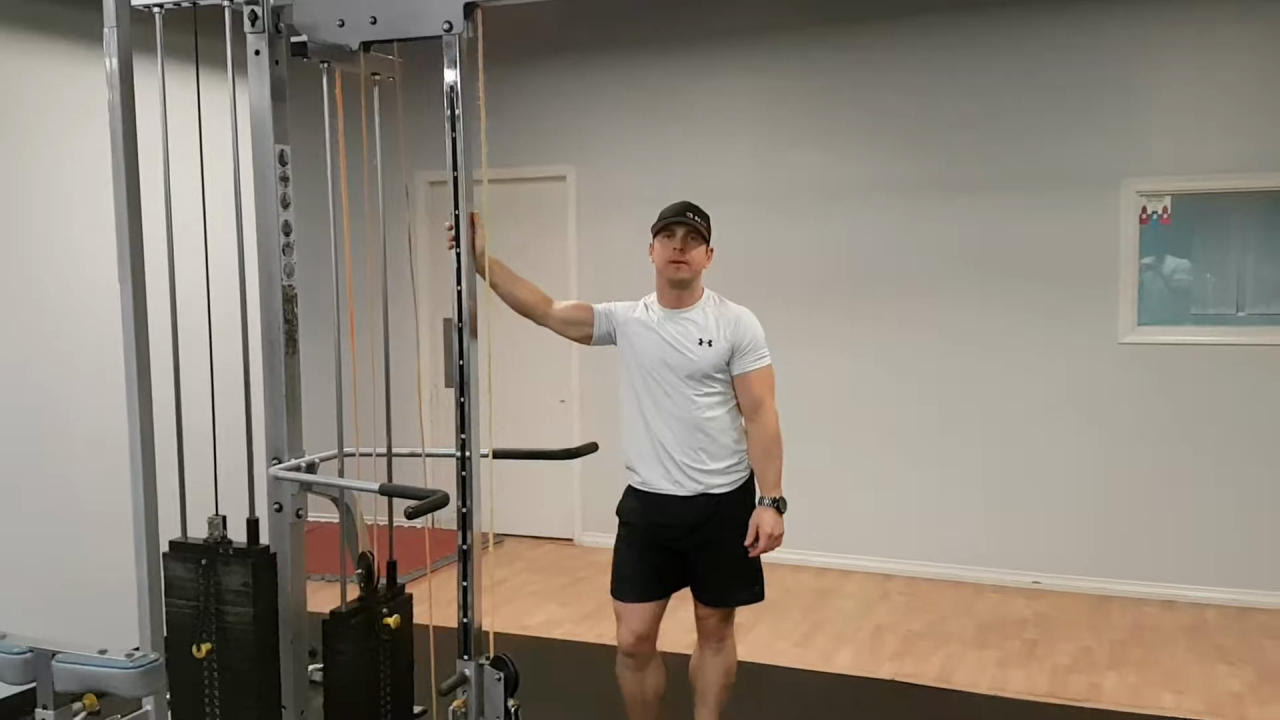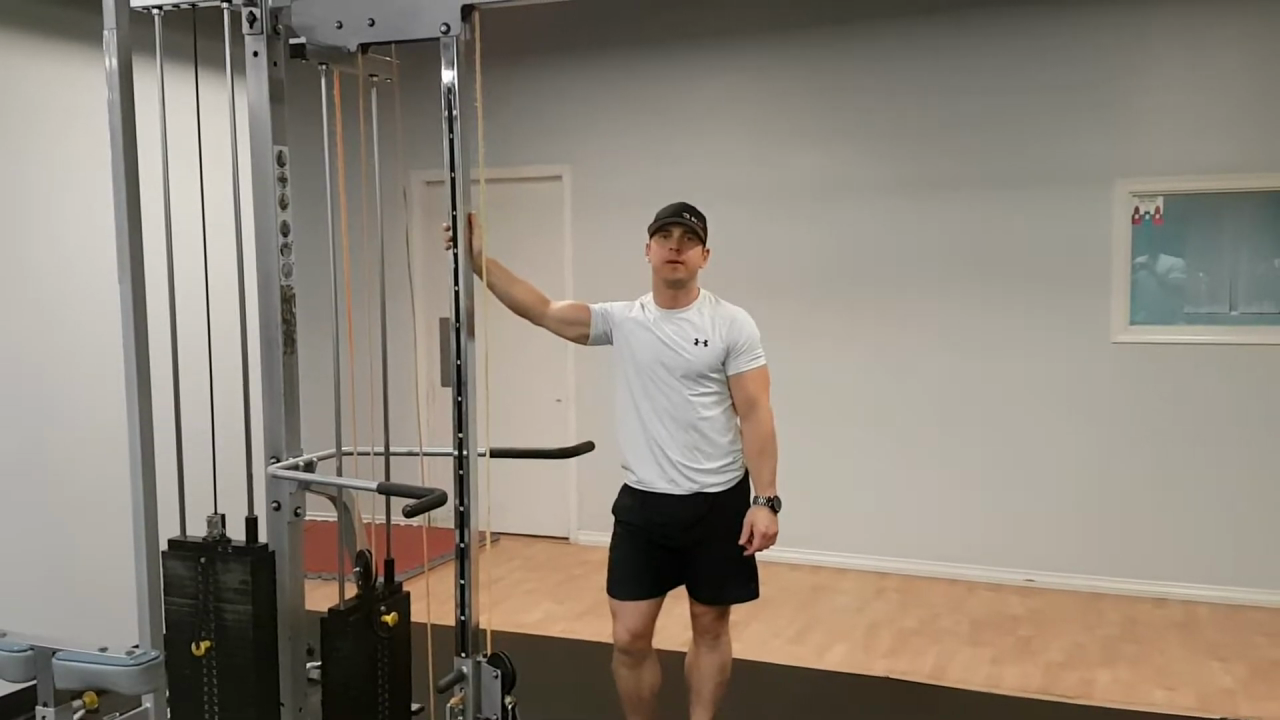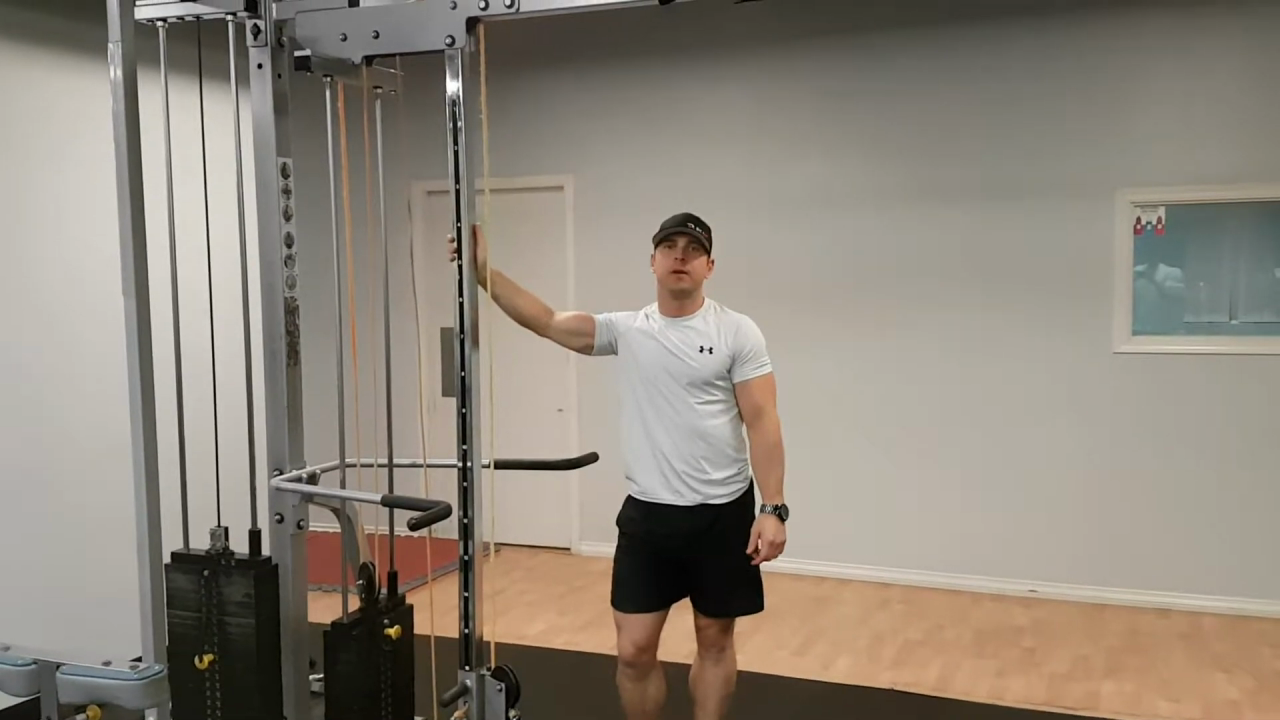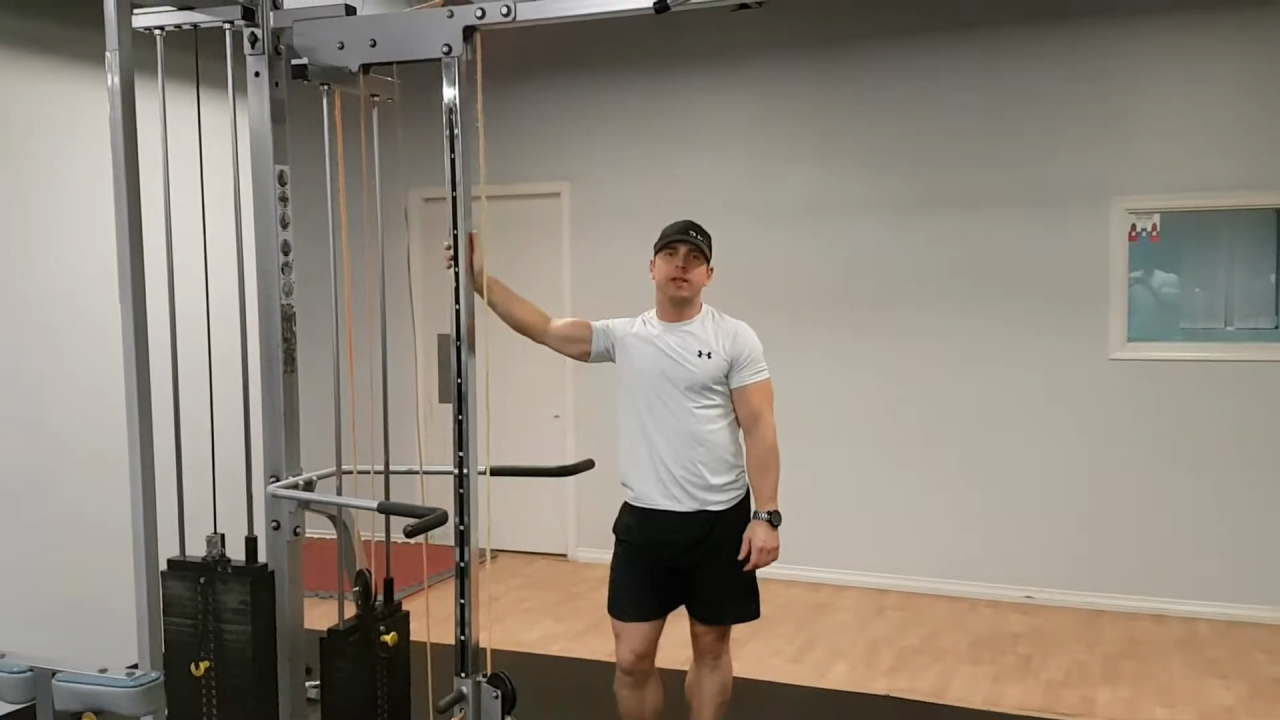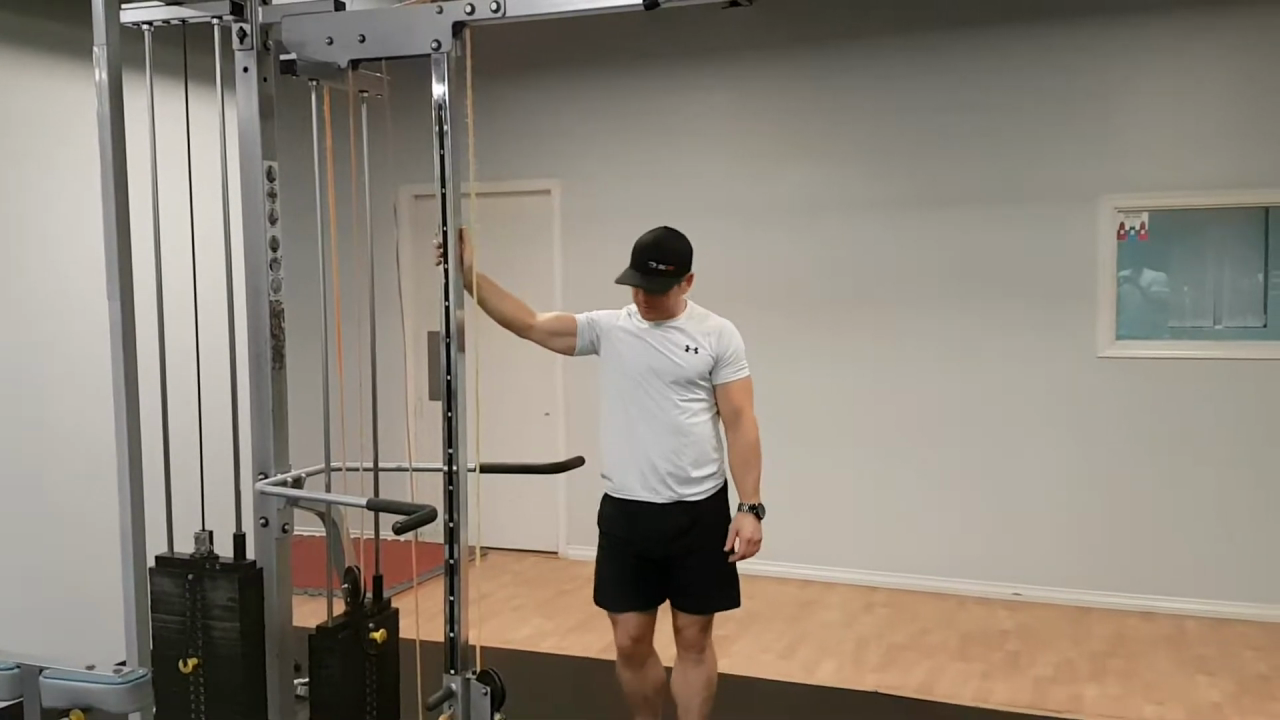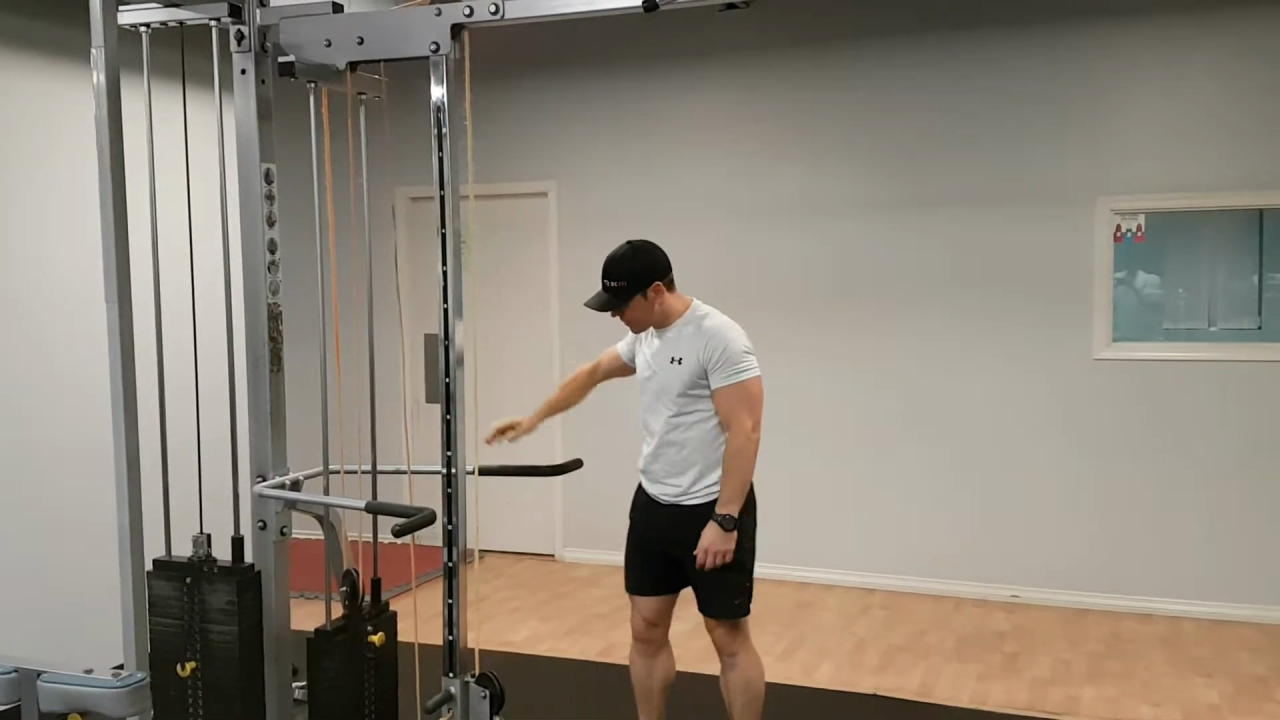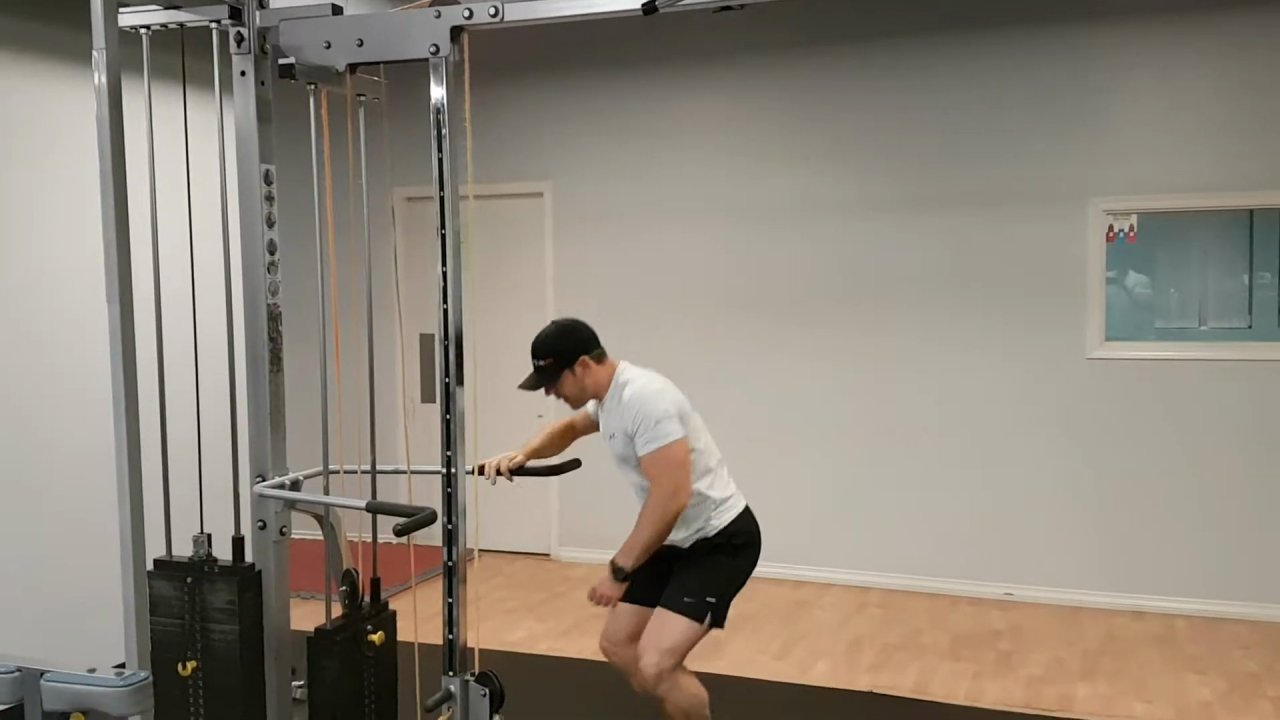
dt=0.7s
person 1, frame 1
left shoulder: (736, 323)
right shoulder: (625, 320)
left elbow: (760, 415)
right elbow: (544, 310)
left wrist: (771, 501)
right wrist: (483, 258)
left hip: (722, 503)
right hip: (648, 504)
left knee: (715, 630)
right knee: (634, 640)
person 1, frame 2
left shoulder: (731, 323)
right shoulder: (621, 319)
left elbow: (755, 414)
right elbow: (542, 310)
left wrist: (765, 500)
right wrist: (480, 257)
left hip: (717, 501)
right hip: (644, 502)
left knee: (710, 627)
right knee: (629, 637)
person 1, frame 3
left shoulder: (737, 332)
right shoulder: (625, 329)
left elbow: (761, 422)
right elbow: (545, 321)
left wrist: (773, 509)
right wrist: (484, 269)
left hip: (722, 512)
right hip: (648, 513)
left knee: (715, 640)
right knee: (634, 650)
person 1, frame 4
left shoulder: (735, 338)
right shoulder: (624, 336)
left elbow: (759, 429)
right elbow: (543, 329)
left wrist: (766, 516)
right wrist: (480, 277)
left hip: (719, 520)
right hip: (645, 521)
left knee: (711, 649)
right knee: (633, 657)
person 1, frame 5
left shoulder: (718, 334)
right shoulder: (607, 328)
left elbow: (740, 422)
right elbow: (528, 324)
left wrist: (750, 507)
right wrist: (470, 273)
left hip: (698, 513)
right hip: (625, 512)
left knee: (694, 640)
right knee: (631, 644)
person 1, frame 6
left shoulder: (718, 336)
right shoulder: (645, 336)
left elbow: (744, 431)
right elbow: (593, 372)
left wrist: (725, 522)
right wrist: (534, 418)
left hip: (714, 505)
right hip: (655, 503)
left knee: (729, 636)
right knee: (646, 630)
person 1, frame 7
left shoulder: (643, 398)
right shoulder: (610, 395)
left elbow: (671, 497)
right elbow: (569, 428)
left wrist: (620, 569)
right wrist: (522, 454)
left hip: (720, 540)
right hip: (674, 538)
left knee: (655, 663)
right knee: (617, 645)
